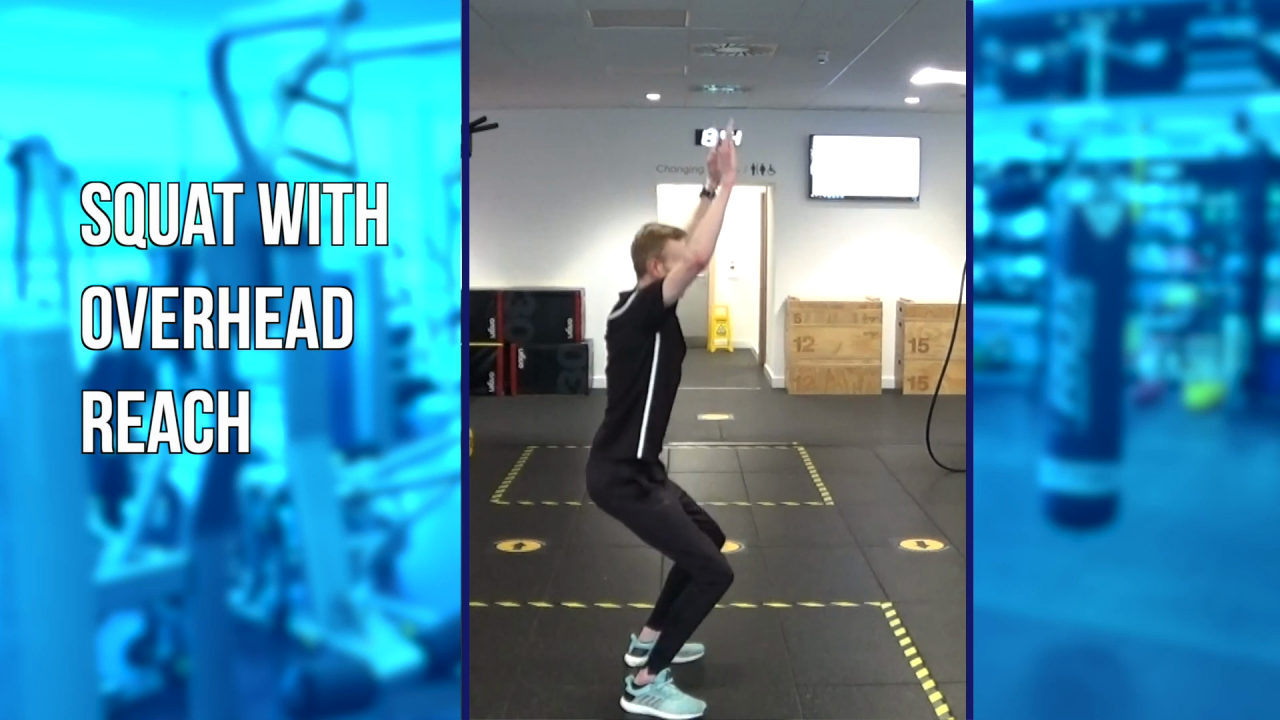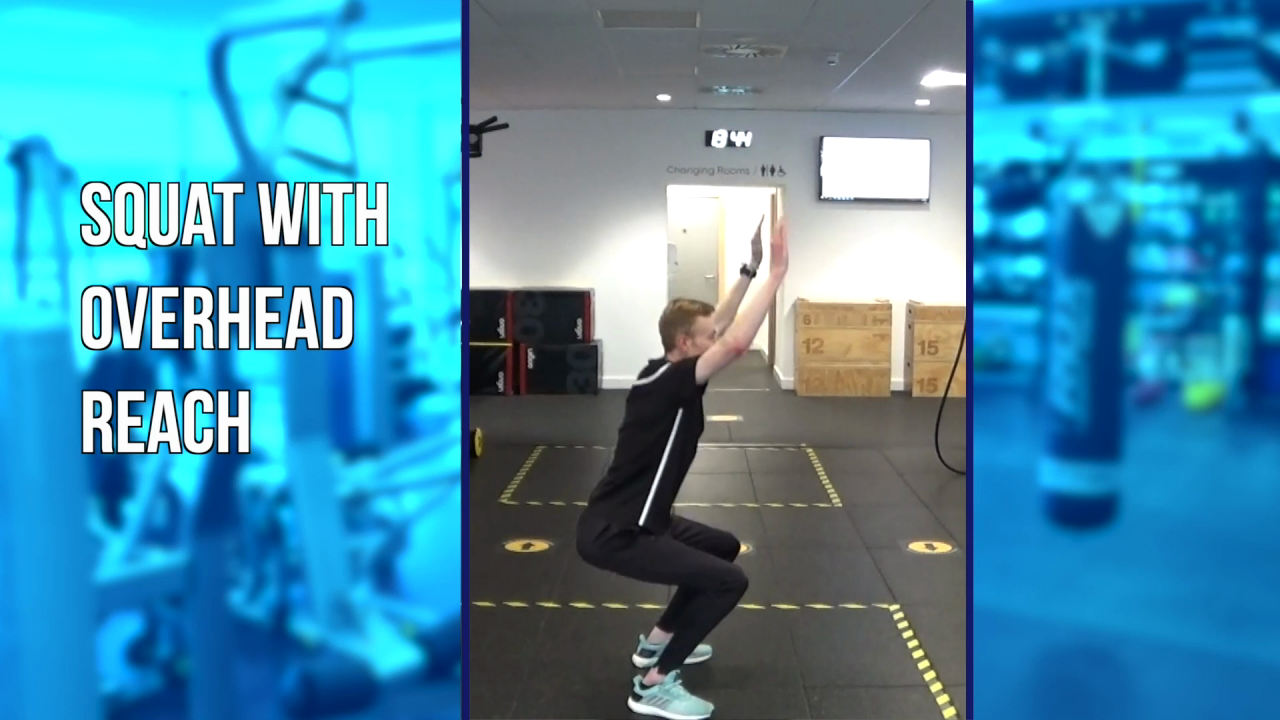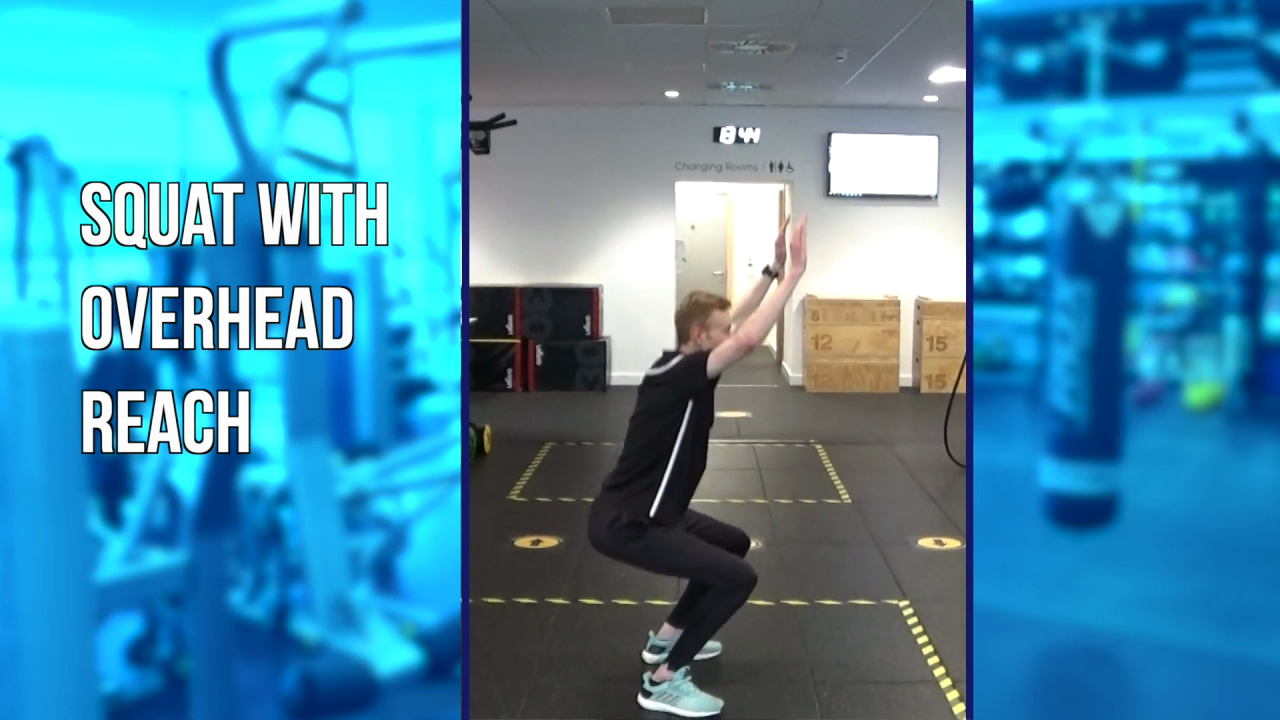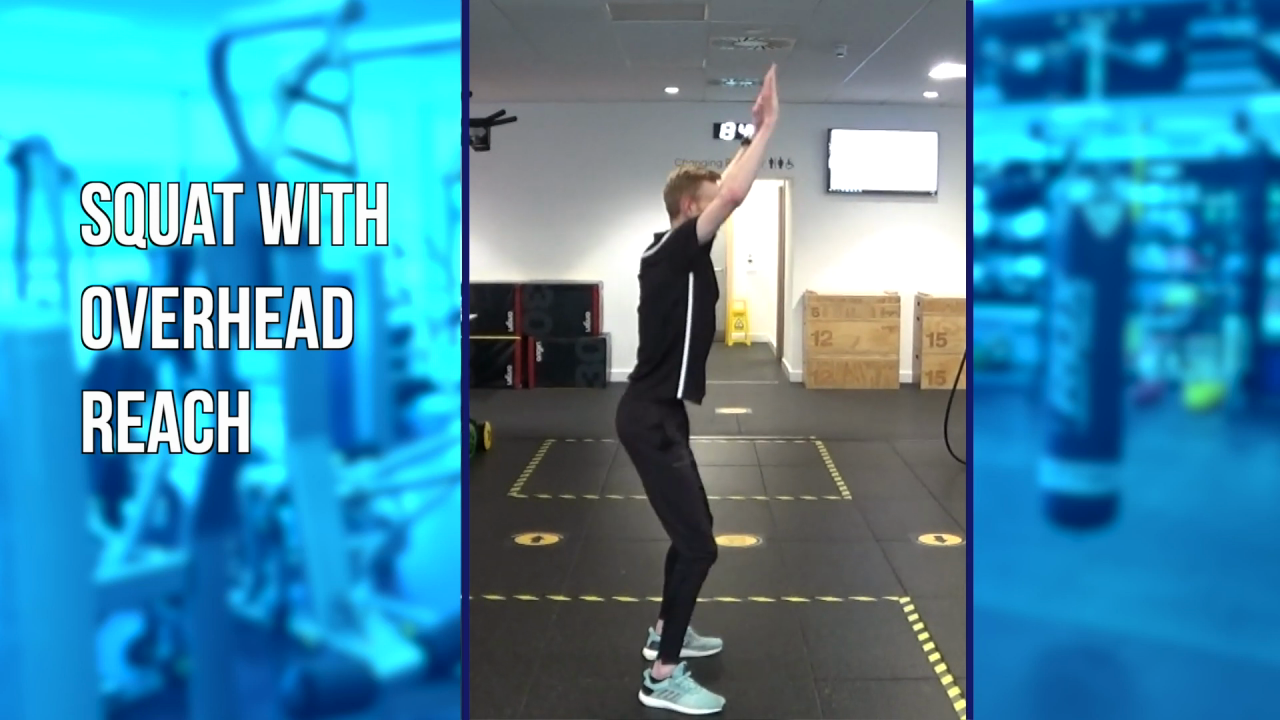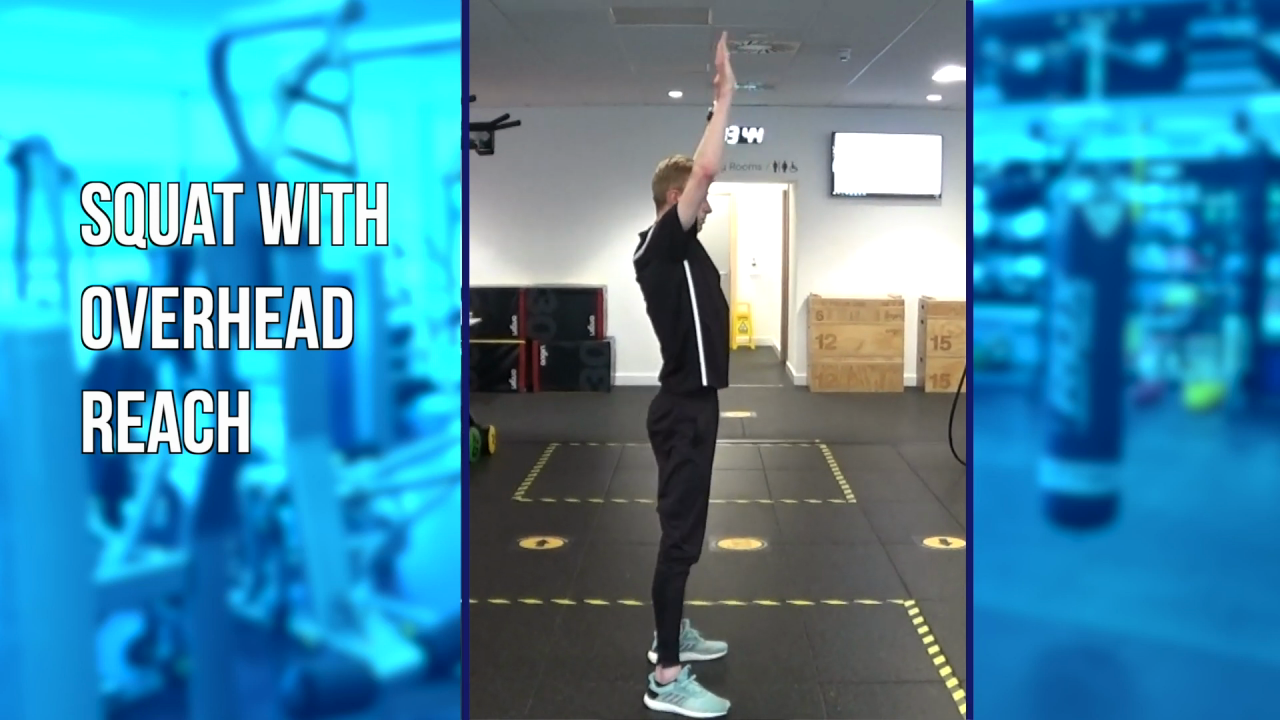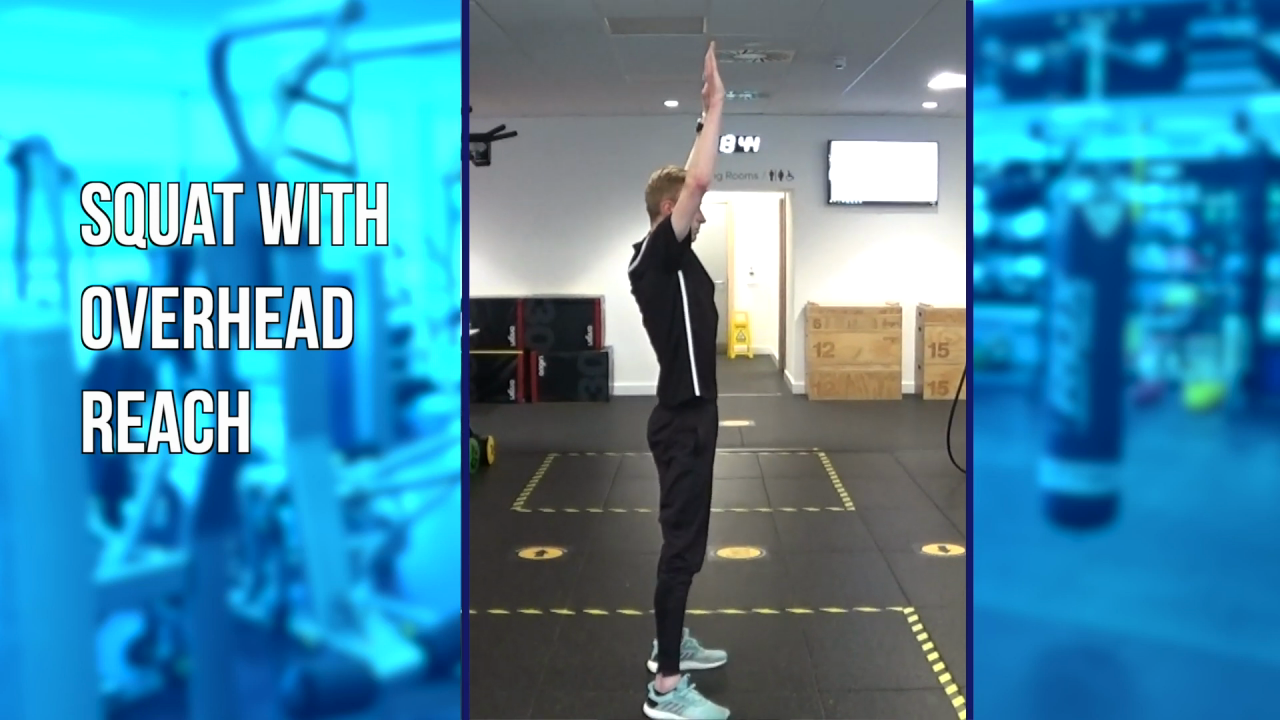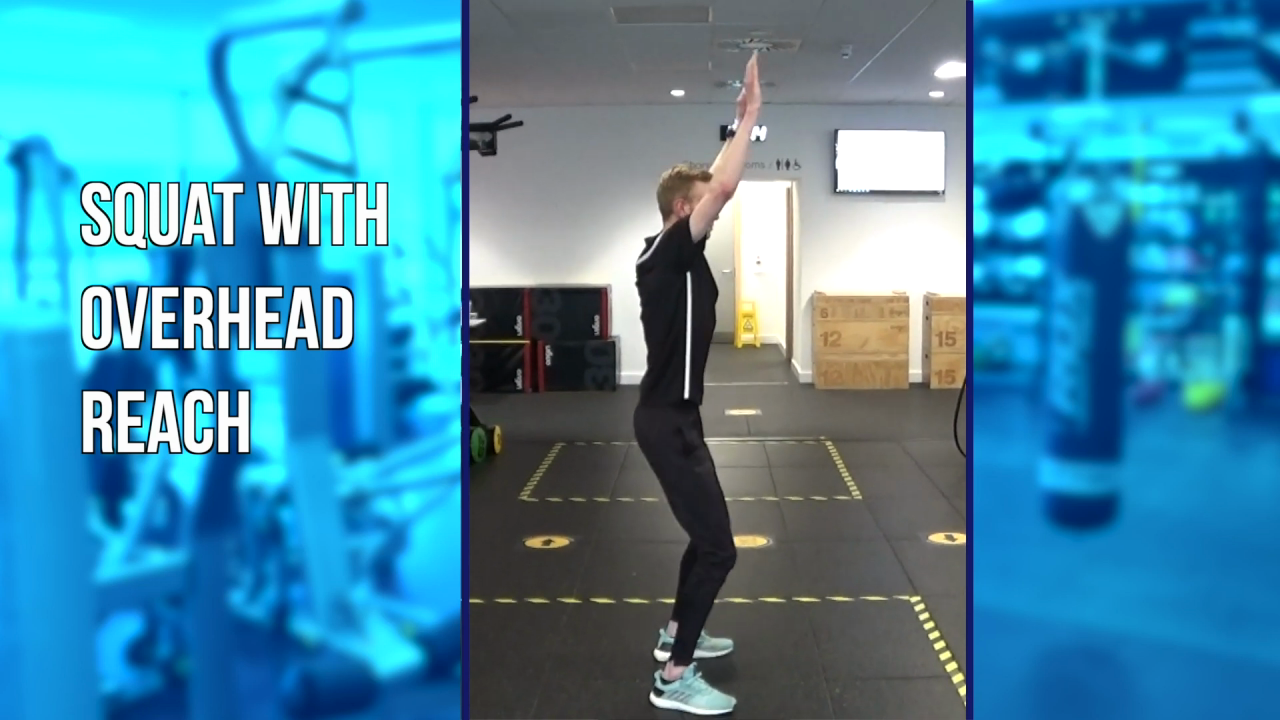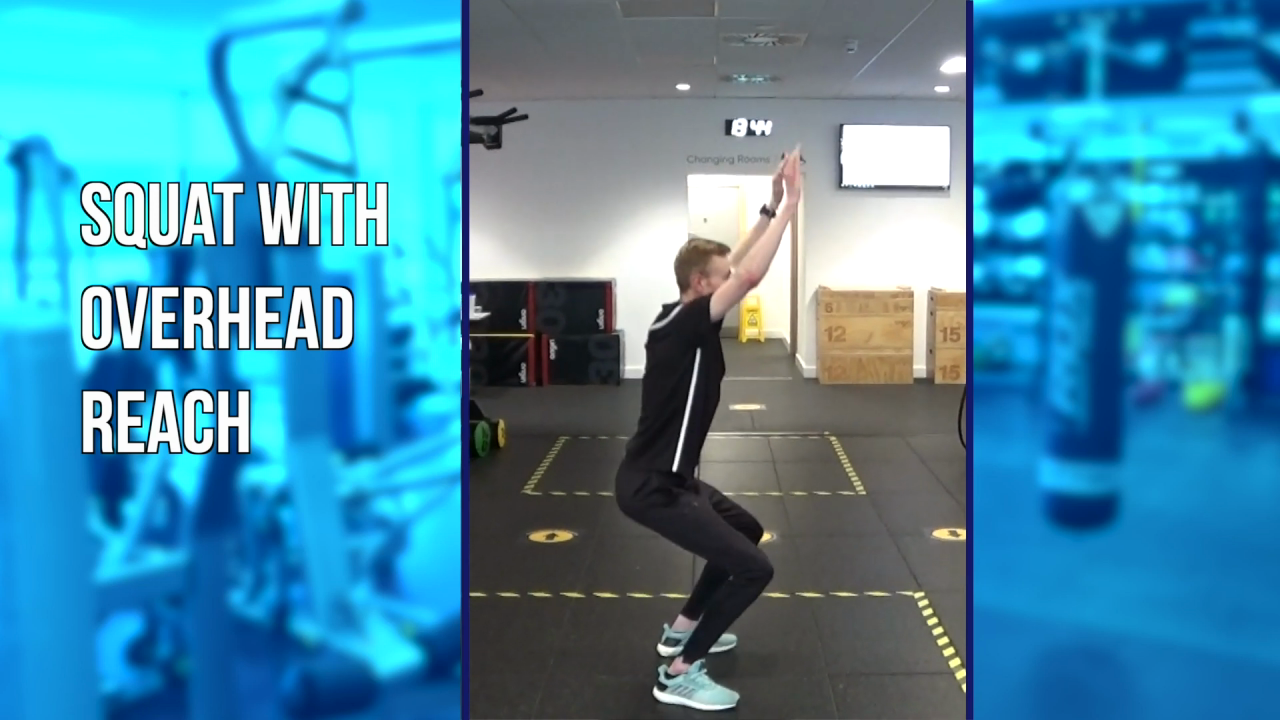
dt=0.5s
person 1, frame 1
left shoulder: (643, 308)
right shoulder: (640, 310)
left elbow: (687, 250)
right elbow: (699, 257)
left wrist: (711, 188)
right wrist: (726, 187)
left hip: (636, 464)
right hip: (622, 474)
left knee: (708, 539)
right knee: (713, 572)
left ankle: (649, 638)
person 1, frame 2
left shoulder: (667, 374)
right shoulder: (669, 384)
left elbow: (722, 326)
right elbow: (737, 344)
left wrist: (752, 268)
right wrist: (777, 273)
left hip: (628, 521)
right hip: (612, 535)
left knee: (723, 547)
right knee: (728, 581)
left ankle: (658, 639)
person 1, frame 3
left shoulder: (683, 369)
right shoulder: (678, 376)
left elbow: (738, 323)
right elbow: (748, 340)
left wrist: (773, 271)
right wrist: (793, 276)
left hip: (644, 513)
right hip: (623, 525)
left knee: (734, 543)
right knee: (736, 578)
left ankle: (667, 635)
right ankle: (664, 679)
person 1, frame 4
left shoulder: (674, 252)
right shoulder: (672, 250)
left elbow: (724, 193)
right elbow: (733, 196)
left wrist: (753, 135)
right wrist: (765, 130)
left hip: (660, 413)
right hip: (652, 418)
left knee: (693, 530)
right knee: (695, 543)
left ankle: (668, 631)
person 1, frame 5
left shoulder: (674, 248)
right shoulder: (662, 246)
left elbow: (700, 171)
right elbow: (706, 170)
left wrist: (720, 105)
right wrist: (724, 101)
left hip: (687, 405)
right hip: (685, 410)
left knee: (683, 532)
right knee: (680, 538)
left ankle: (671, 635)
person 1, frame 6
left shoulder: (667, 258)
right shoulder: (656, 256)
left elbow: (692, 184)
right elbow: (697, 181)
left wrist: (709, 117)
right wrist: (714, 112)
left hip: (686, 414)
right hip: (683, 419)
left knee: (685, 541)
right knee: (683, 546)
left ankle: (671, 643)
person 1, frame 7
left shoulder: (667, 253)
right shoulder: (670, 252)
left elbow: (713, 185)
right elbow: (723, 188)
left wrist: (737, 125)
right wrist: (748, 118)
left hip: (673, 414)
right hip: (669, 419)
left knee: (707, 535)
right knee: (716, 547)
left ankle: (678, 631)
person 1, frame 8
left shoulder: (683, 319)
right shoulder: (685, 323)
left elbow: (741, 265)
right elbow: (750, 274)
left wrist: (772, 208)
right wrist: (788, 206)
left hip: (665, 476)
right hip: (651, 488)
left knee: (746, 530)
right knee: (753, 567)
left ankle: (683, 626)
right ankle: (679, 673)
